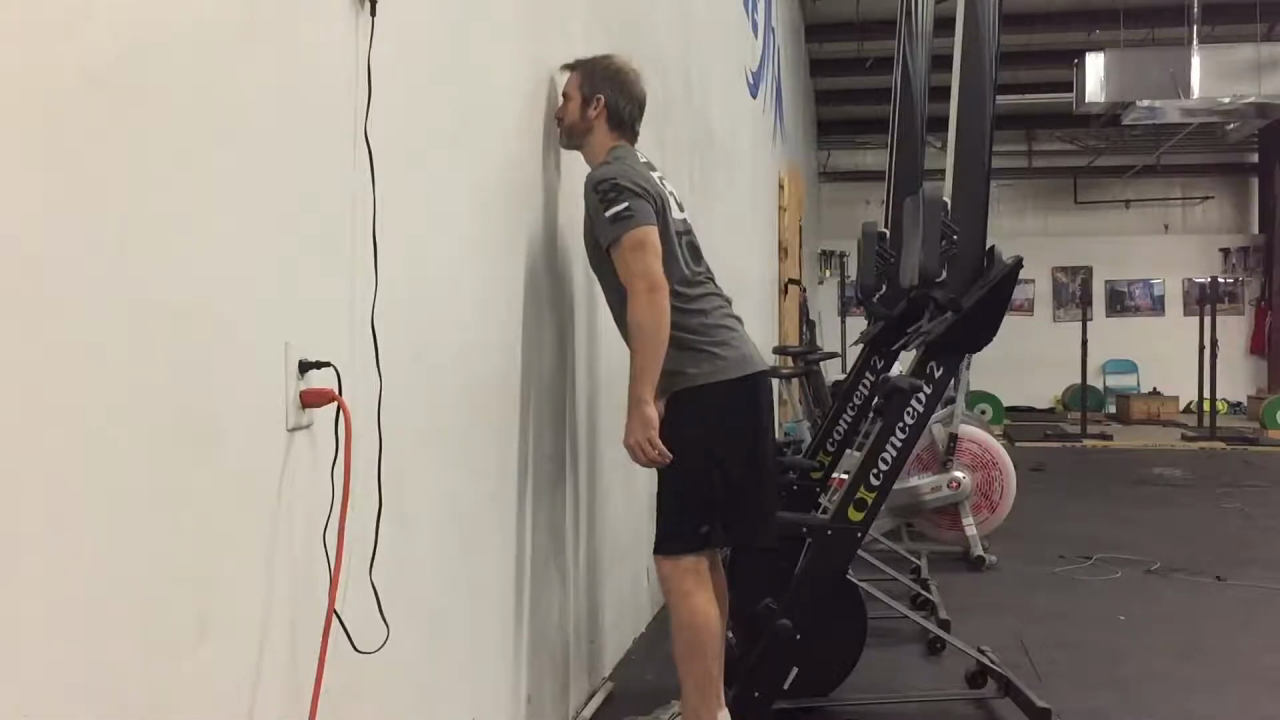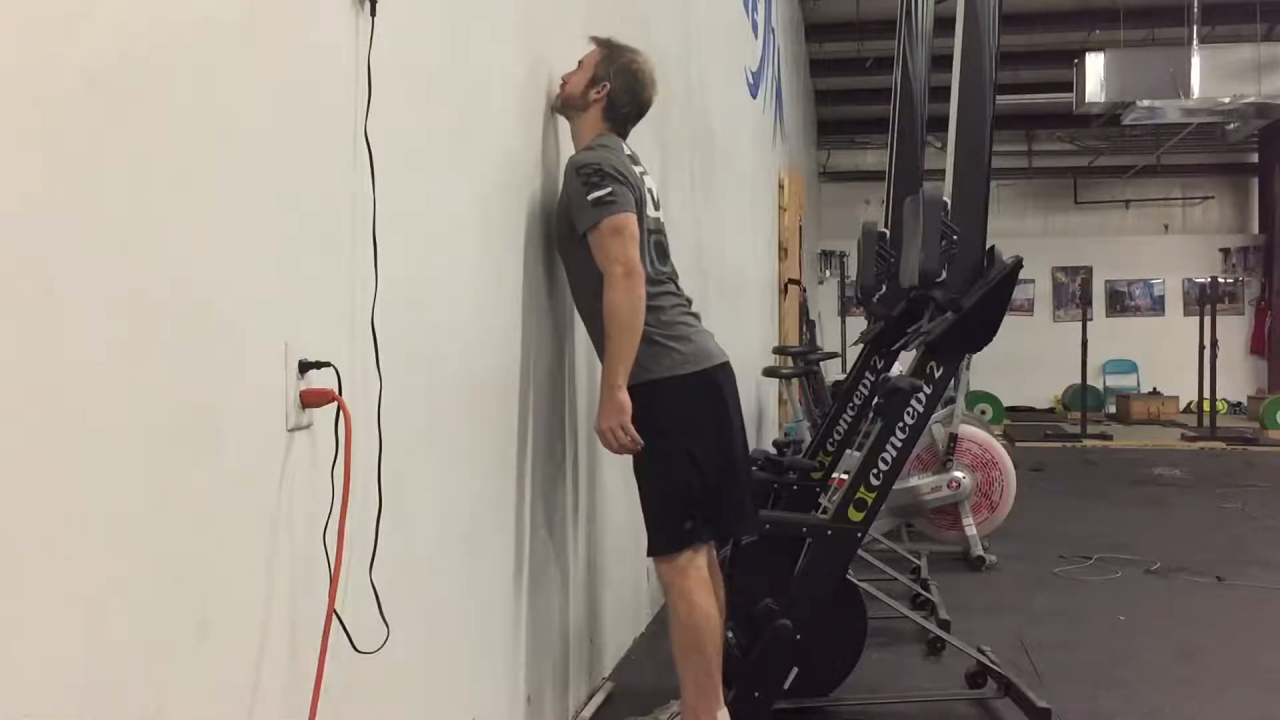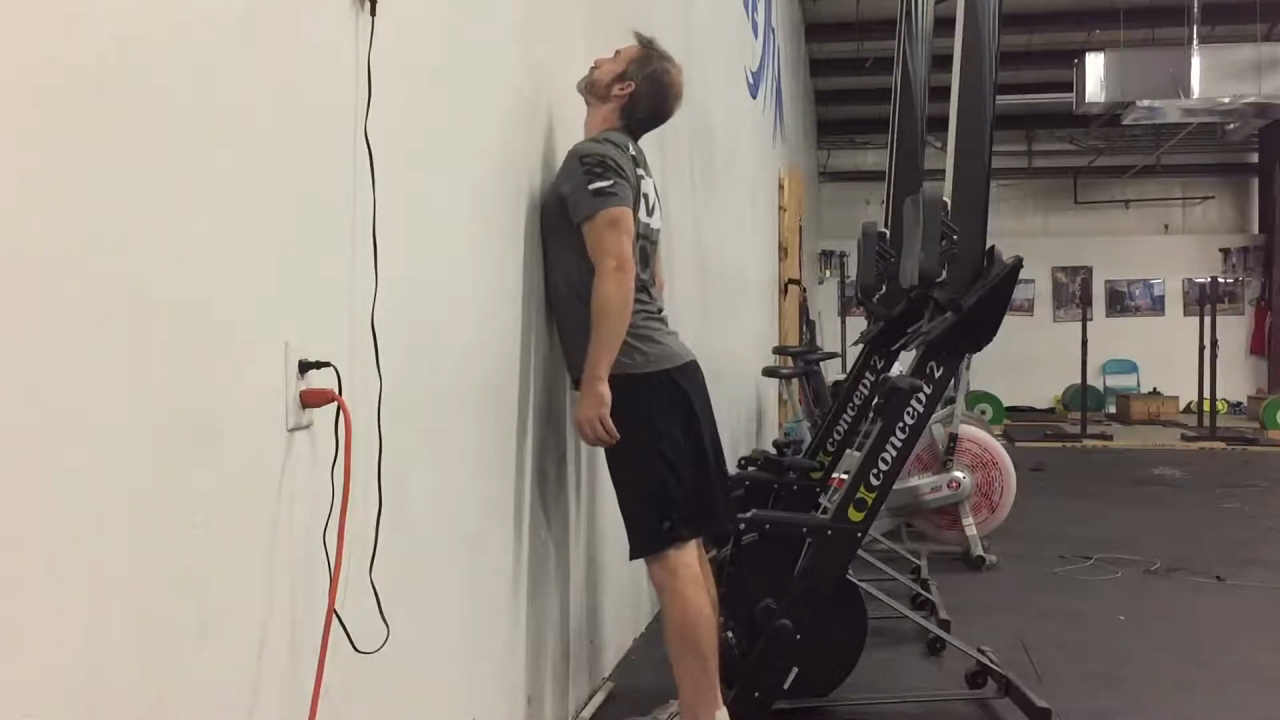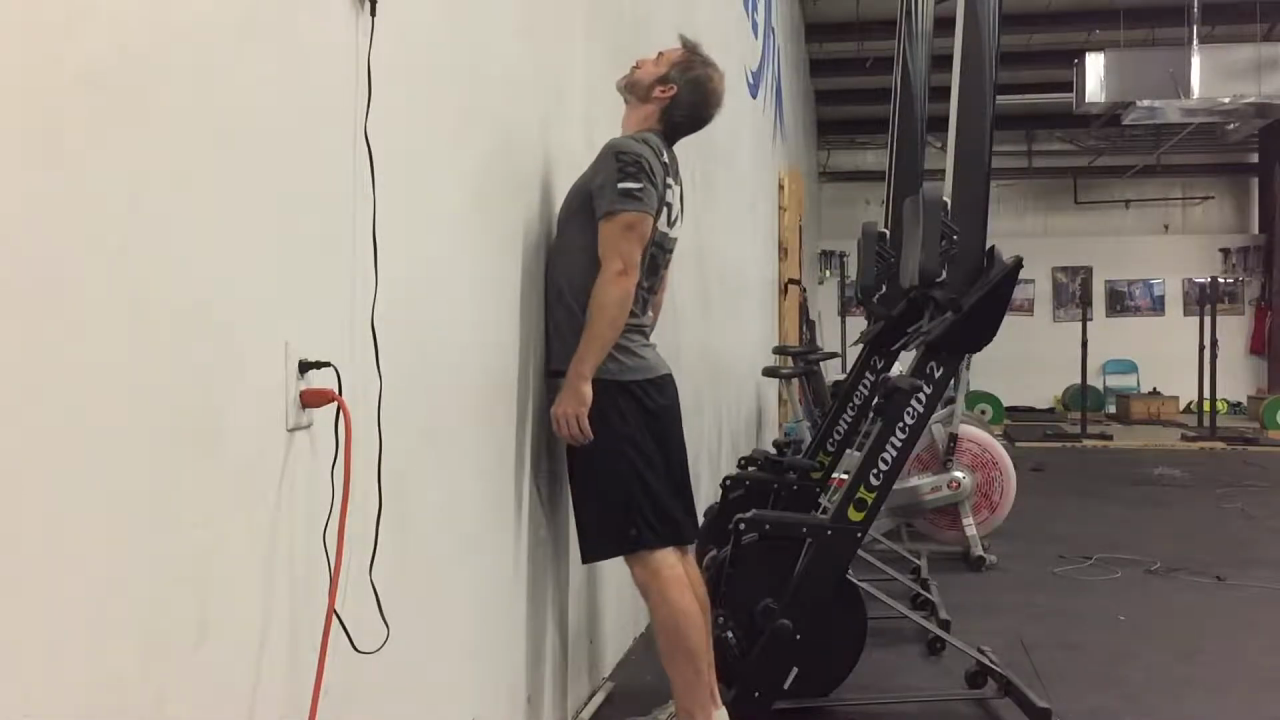
dt=1s
person 1, frame 1
left shoulder: (612, 181)
right shoulder: (638, 173)
left elbow: (650, 290)
left wrist: (640, 406)
right wrist: (658, 396)
left hip: (709, 386)
right hip: (730, 374)
left knee: (681, 563)
right knee: (702, 554)
person 1, frame 2
left shoulder: (593, 166)
right shoulder: (621, 163)
left elbow: (625, 277)
left wrist: (614, 390)
right wrist: (626, 384)
left hip: (670, 379)
right hip: (695, 367)
left knee: (680, 556)
right knee: (697, 549)
person 1, frame 3
left shoulder: (595, 158)
right shoulder: (628, 162)
left elbow: (615, 269)
left wrist: (595, 381)
left hip: (638, 379)
right hip: (665, 368)
left knee: (671, 553)
right knee: (686, 547)
person 1, frame 4
left shoulder: (628, 155)
right shoulder: (659, 164)
left elbow: (618, 272)
left wrist: (578, 379)
left hip: (611, 385)
right hip: (639, 377)
left knee: (651, 554)
right knee: (670, 549)
